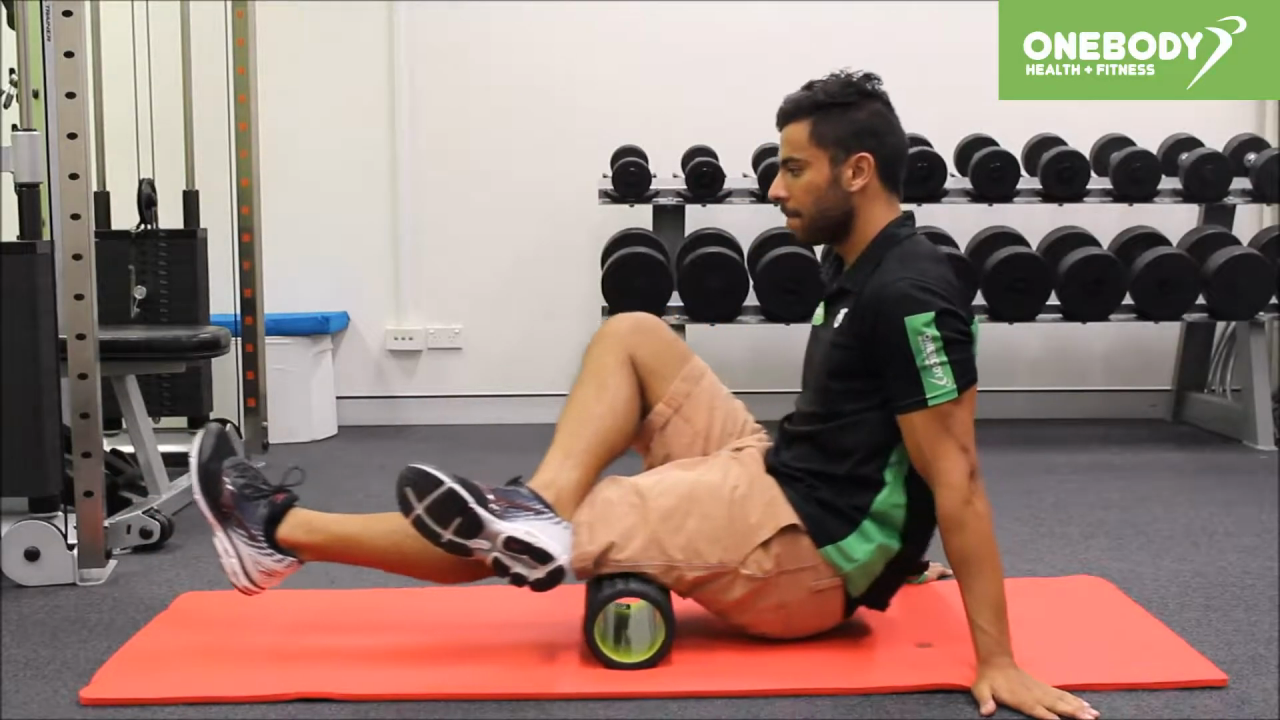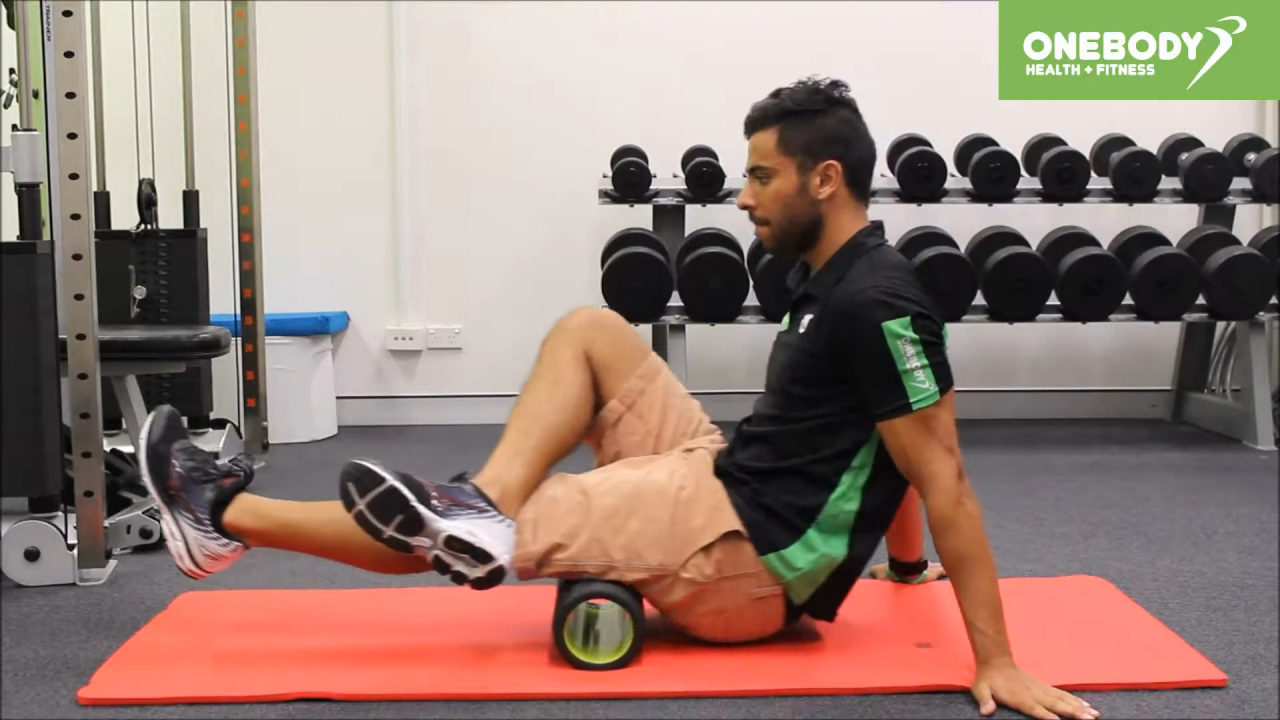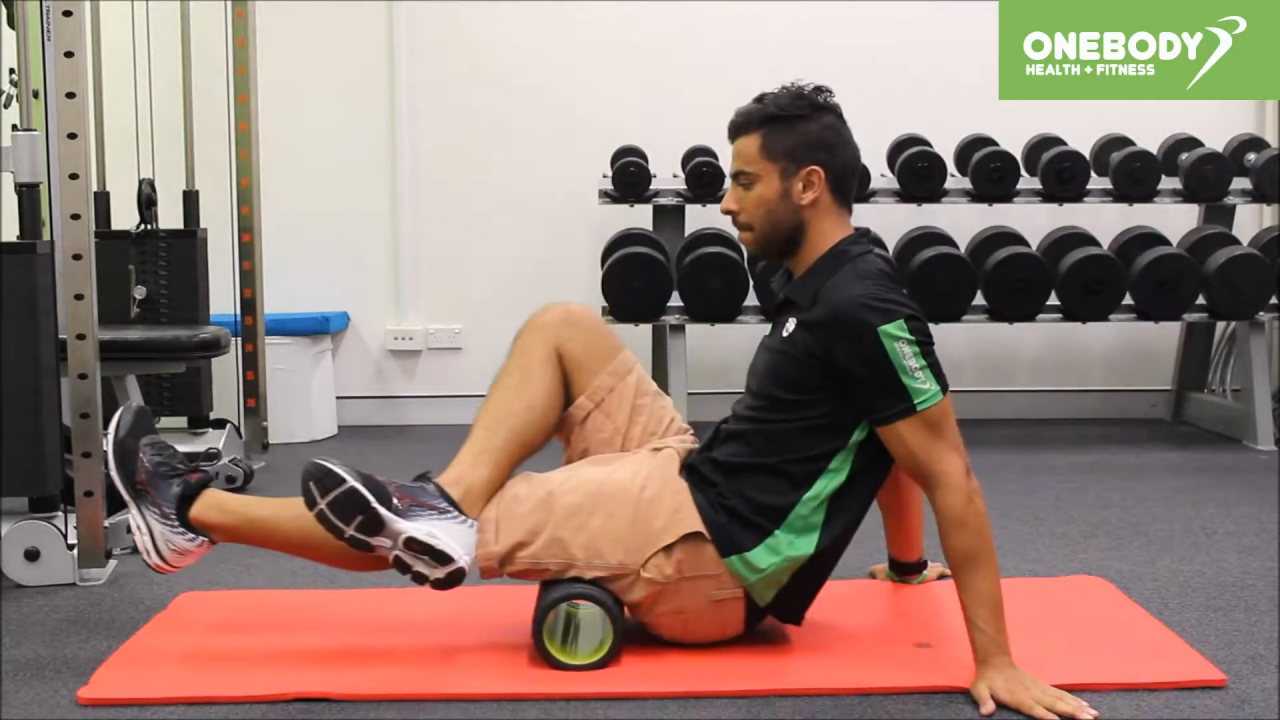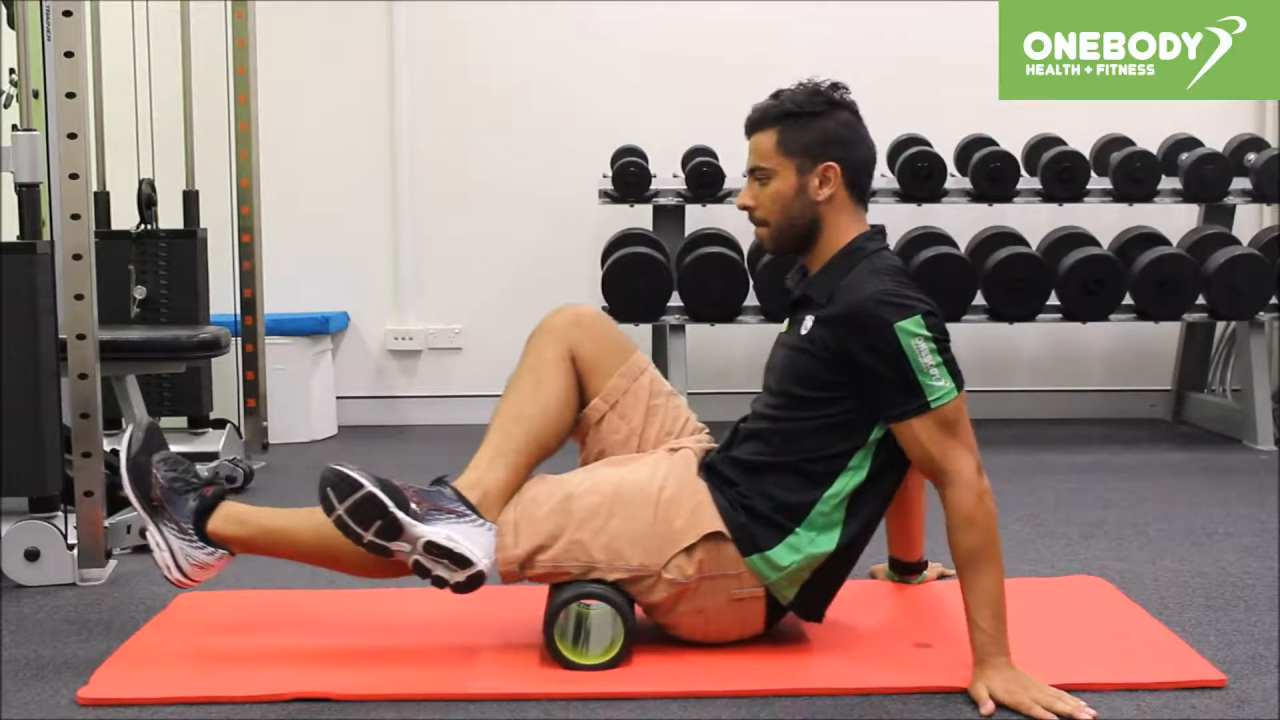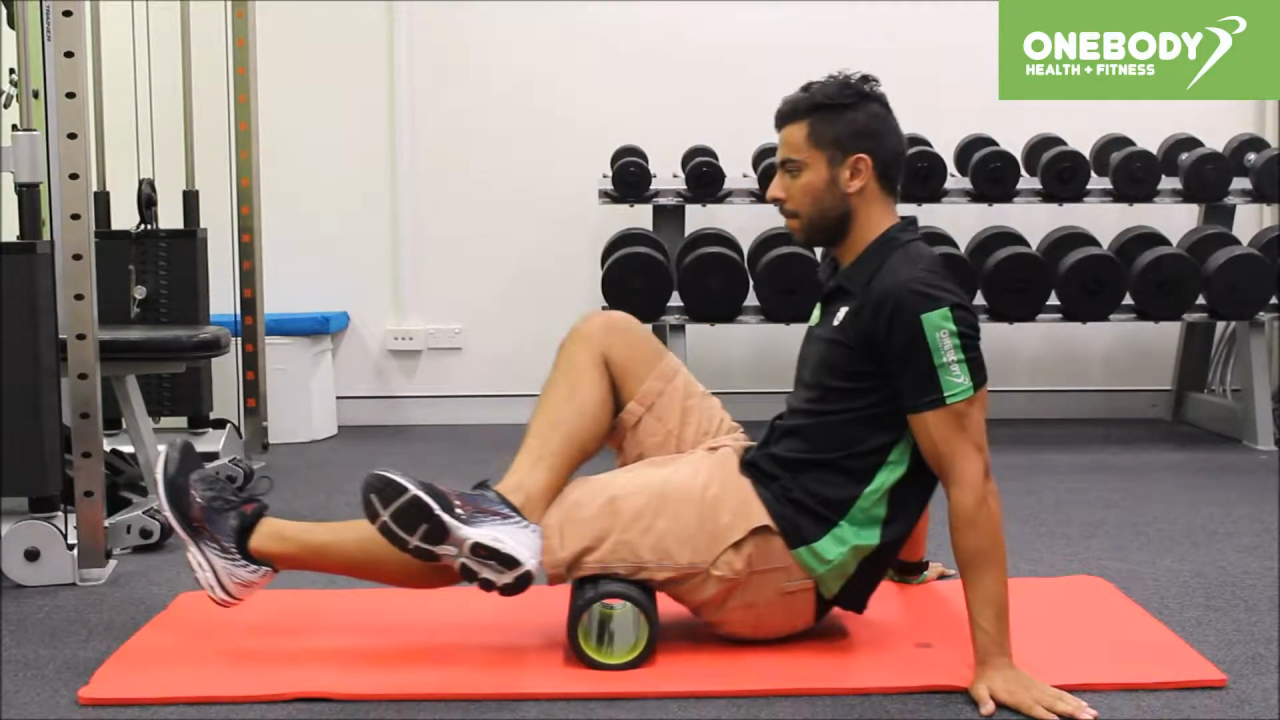
dt=0.3s
person 1, frame 1
left shoulder: (906, 295)
right shoulder: (862, 269)
left elbow: (957, 478)
right elbow: (909, 450)
right wrist: (901, 551)
left hip: (800, 555)
right hip: (775, 485)
left knee: (509, 542)
right knee: (632, 337)
left ankle: (280, 533)
right ankle: (531, 516)
person 1, frame 2
left shoulder: (873, 302)
right shoulder: (834, 277)
left elbow: (942, 479)
right elbow: (889, 450)
right wrist: (903, 558)
left hip: (745, 559)
right hip: (730, 486)
left knee: (449, 538)
right knee: (590, 331)
left ankle: (229, 515)
right ankle: (477, 509)
person 1, frame 3
left shoulder: (858, 310)
right shoulder: (824, 284)
left elbow: (950, 475)
right elbow: (886, 452)
right wrist: (905, 563)
left hip: (707, 558)
right hip: (697, 485)
left knee: (413, 539)
right knee: (563, 327)
left ankle: (196, 511)
right ankle: (440, 509)
person 1, frame 4
left shoulder: (878, 307)
right shoulder: (836, 283)
left elbow: (963, 478)
right elbow: (896, 447)
right wrist: (906, 562)
left hip: (725, 557)
right hip: (712, 484)
left knee: (435, 543)
right knee: (575, 329)
left ankle: (211, 525)
right ankle: (456, 515)
person 1, frame 5
left shoulder: (912, 294)
right shoulder: (859, 273)
left elbow: (968, 476)
right elbow: (900, 443)
right wrist: (898, 554)
left hip: (776, 551)
right hip: (756, 484)
left knee: (474, 549)
right knee: (605, 337)
left ankle: (251, 541)
right ankle: (501, 517)
